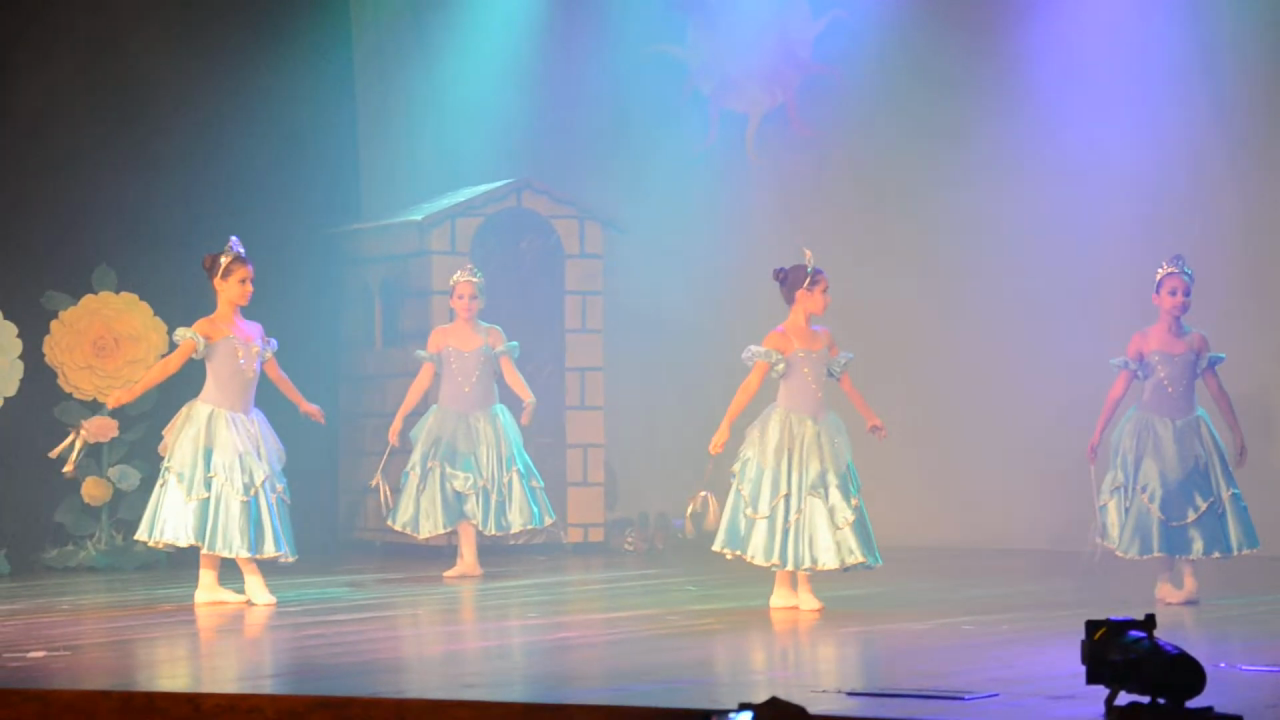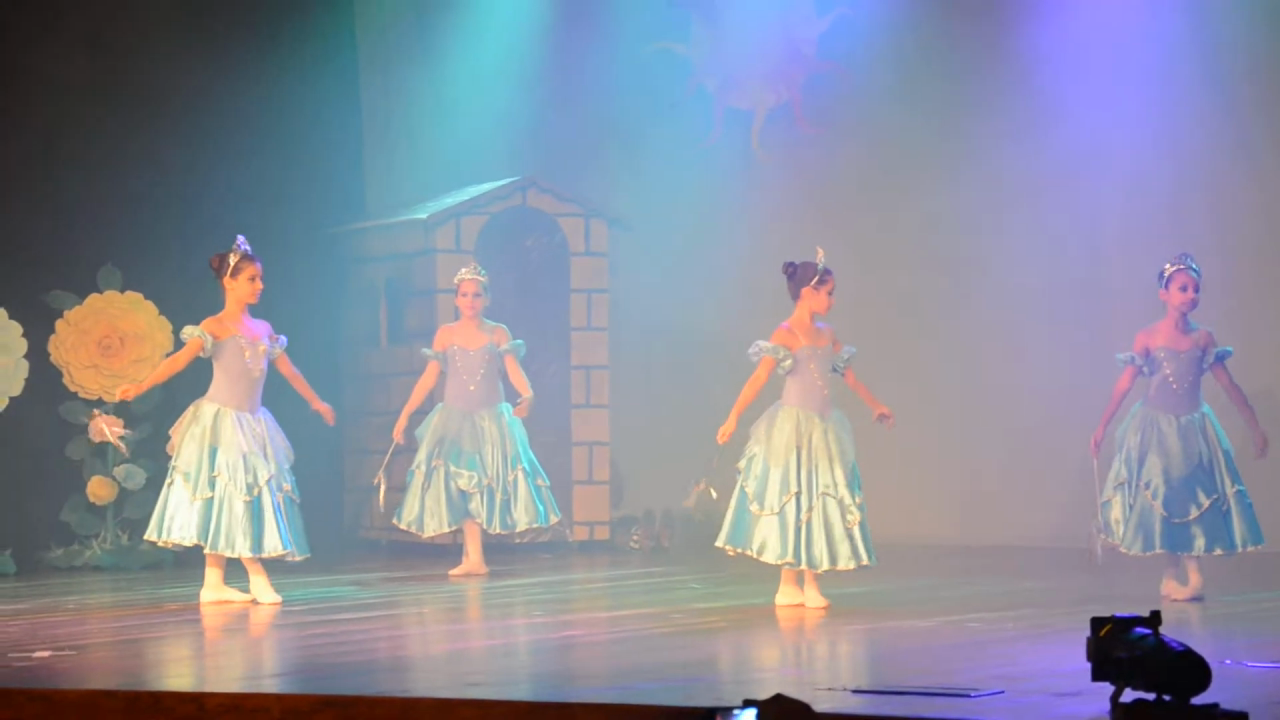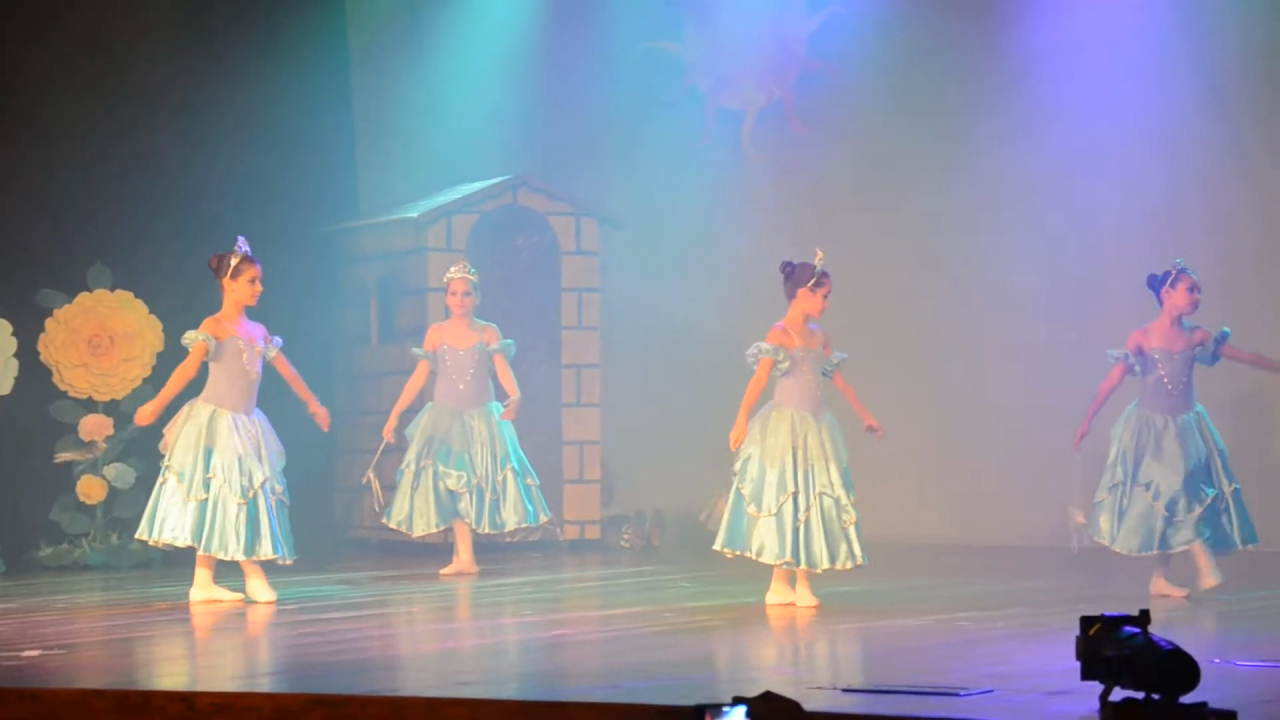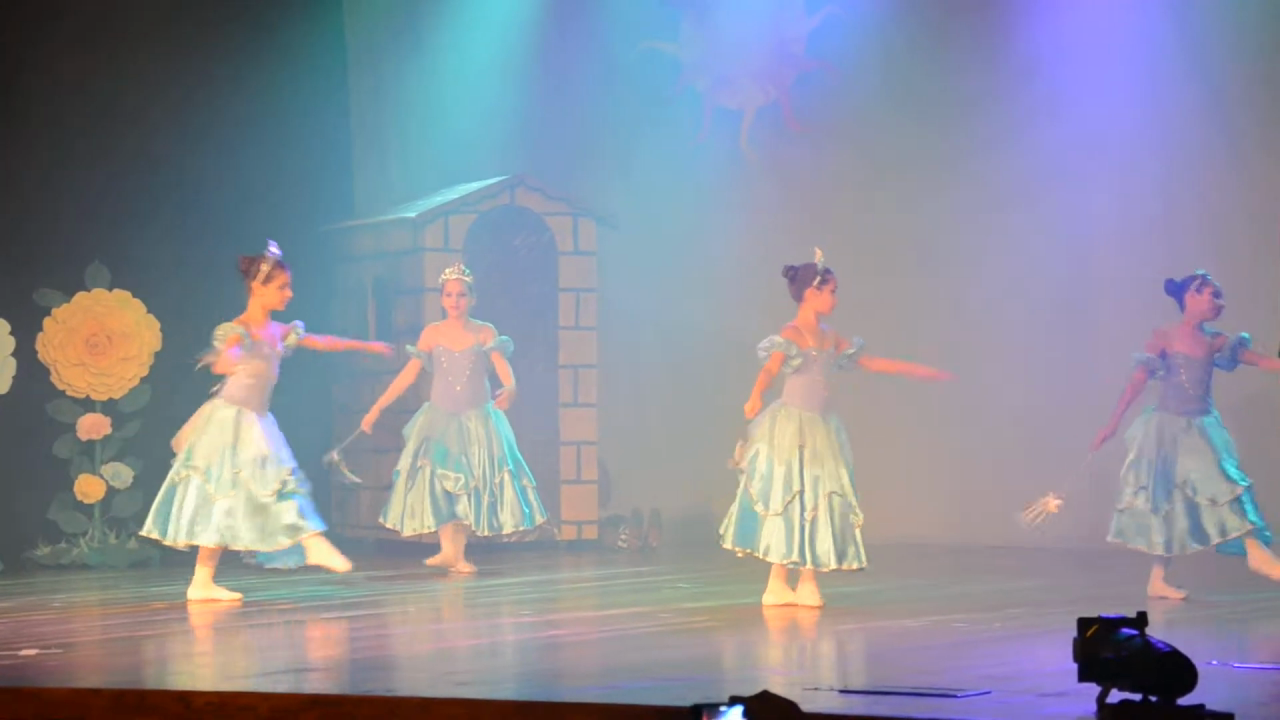
dt=0.3s
person 1, frame 1
left shoulder: (255, 329)
right shoulder: (207, 327)
left elbow: (275, 371)
right elbow: (173, 362)
left wrist: (302, 404)
right wrist: (133, 391)
left hip: (246, 423)
right hip: (215, 422)
left knee: (236, 499)
right knee: (221, 499)
left ankle: (209, 584)
right ankle: (252, 576)
person 1, frame 2
left shoulder: (263, 328)
right shoulder: (214, 326)
left elbow: (287, 368)
right elbow: (180, 359)
left wrist: (315, 401)
right wrist: (141, 386)
left hip: (254, 422)
right hip: (221, 421)
left knee: (240, 500)
right knee: (227, 497)
left ankle: (214, 584)
person 1, frame 3
left shoulder: (258, 331)
right shoulder: (212, 327)
left elbow: (285, 368)
right elbow: (189, 367)
left wrist: (312, 403)
right wrist: (159, 402)
left hip: (248, 423)
right hip: (215, 421)
left knee: (248, 495)
right knee: (216, 497)
person 1, frame 4
left shoulder: (279, 330)
right shoulder: (239, 327)
left elbow: (321, 342)
right elbow: (227, 353)
left wrist: (365, 345)
right wrist: (231, 365)
left hip: (258, 422)
right hip: (231, 420)
right knee: (224, 498)
person 2, frame 1
left shoulder: (824, 337)
right shoulder: (778, 338)
left elbow: (845, 381)
right elbow: (752, 383)
left wrist: (870, 416)
right wrist: (725, 426)
left hip: (819, 431)
right hip: (786, 430)
left knee: (815, 504)
right knee: (788, 504)
left ankle: (800, 586)
right ankle: (787, 587)
person 2, frame 2
left shoulder: (827, 334)
right shoulder: (785, 334)
left elbow: (849, 375)
right elbow: (759, 378)
left wrist: (876, 406)
right wrist: (733, 418)
left hip: (824, 428)
right hip: (793, 427)
left knee: (821, 502)
right knee: (793, 501)
left ankle: (809, 583)
right ankle: (791, 585)
person 2, frame 3
left shoulder: (818, 336)
right shoulder: (779, 334)
left elbow: (838, 379)
right elbow: (759, 379)
left wrist: (865, 416)
right wrist: (741, 421)
left hip: (815, 428)
right hip: (785, 427)
left knee: (814, 502)
right knee: (784, 501)
left ankle: (802, 582)
right ankle: (781, 584)
person 2, frame 4
left shoulder: (830, 337)
right shoulder: (791, 334)
left elbow: (871, 363)
right elbow: (770, 368)
left wrist: (917, 370)
right wrist: (755, 399)
left hip: (821, 428)
right hip: (790, 426)
left knee: (824, 499)
right knee: (787, 500)
left ankle: (808, 580)
right ankle: (776, 584)
person 3, frame 1
left shoulder: (1197, 341)
right shoulder: (1141, 340)
left elbow: (1216, 388)
right elbow: (1120, 388)
left wrist: (1237, 433)
right wrist: (1098, 431)
left hip: (1189, 431)
right hip: (1150, 430)
left knee: (1186, 500)
right knee: (1157, 500)
left ankle: (1166, 581)
person 3, frame 2
left shoulder: (1203, 337)
right shoulder: (1147, 336)
left elbow: (1227, 383)
right elbow: (1125, 383)
left wrist: (1254, 425)
right wrist: (1102, 427)
left hip: (1193, 427)
right hip: (1155, 426)
left knee: (1191, 497)
right knee: (1160, 496)
left ankle: (1175, 578)
person 3, frame 3
left shoulder: (1197, 336)
right shoulder: (1142, 336)
left elbow: (1242, 356)
right elbow: (1113, 379)
right wrist: (1088, 420)
left hip: (1186, 425)
right hip: (1150, 426)
left knee: (1187, 491)
right knee: (1154, 497)
right ankle: (1171, 573)
person 3, frame 4
left shoulder: (1217, 340)
right shoulder: (1163, 337)
right elbow: (1138, 381)
right wrist: (1113, 422)
left hip: (1202, 427)
right hip: (1167, 427)
right knee: (1165, 498)
right ankle: (1171, 575)
person 4, frame 1
left shoulder: (494, 334)
right shoulder: (439, 335)
left elbow: (511, 372)
right elbow: (423, 380)
left wrist: (530, 398)
right wrist: (400, 416)
left hip: (486, 421)
right hip: (449, 421)
left knee: (482, 486)
right knee: (454, 487)
left ankle: (465, 556)
right ankle: (469, 560)
person 4, frame 2
left shoulder: (499, 333)
right shoulder: (445, 334)
left elbow: (514, 370)
right elbow: (429, 377)
left wrist: (528, 395)
right wrist: (405, 414)
left hip: (492, 419)
right hip: (454, 419)
left knee: (487, 484)
right knee: (459, 485)
left ankle: (470, 554)
right ankle: (475, 558)
person 4, frame 3
left shoulder: (489, 332)
right shoulder: (435, 333)
left elbow: (503, 369)
right elbow: (419, 377)
left wrist: (515, 397)
right wrist: (395, 414)
left hip: (481, 418)
right hip: (444, 418)
left knee: (476, 484)
right knee: (448, 484)
left ankle: (460, 553)
right ankle: (465, 557)
person 4, frame 4
left shoulder: (485, 332)
right shoulder: (432, 333)
left elbow: (502, 367)
right elbow: (408, 374)
left wrist: (510, 388)
right wrist: (377, 408)
left hip: (478, 419)
right hip: (440, 418)
left knee: (473, 484)
right knee: (436, 477)
left ankle: (459, 554)
right ankle: (447, 550)
